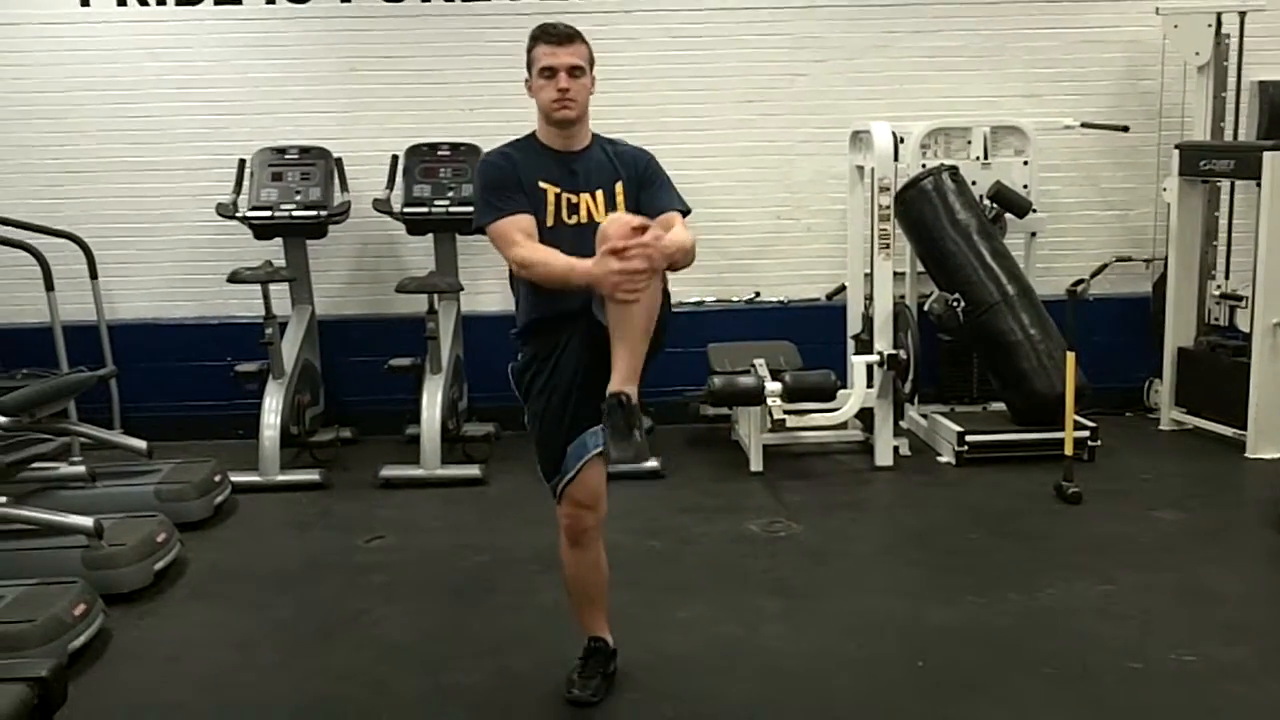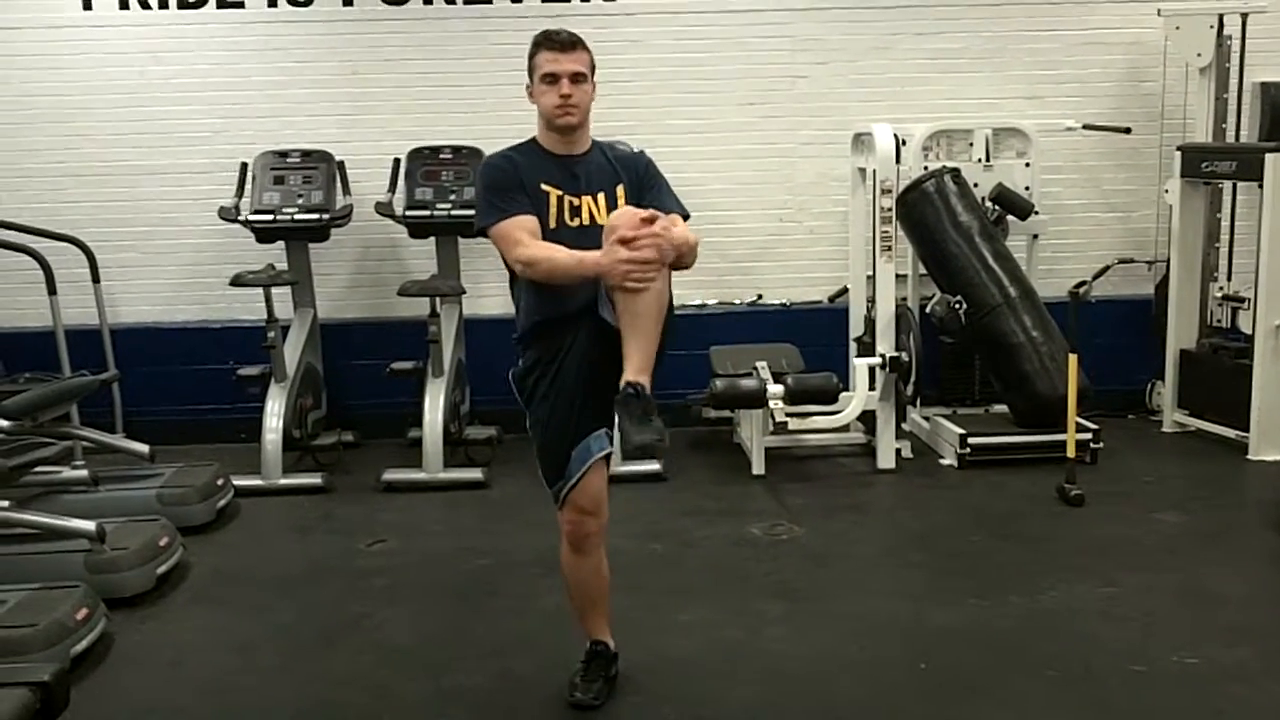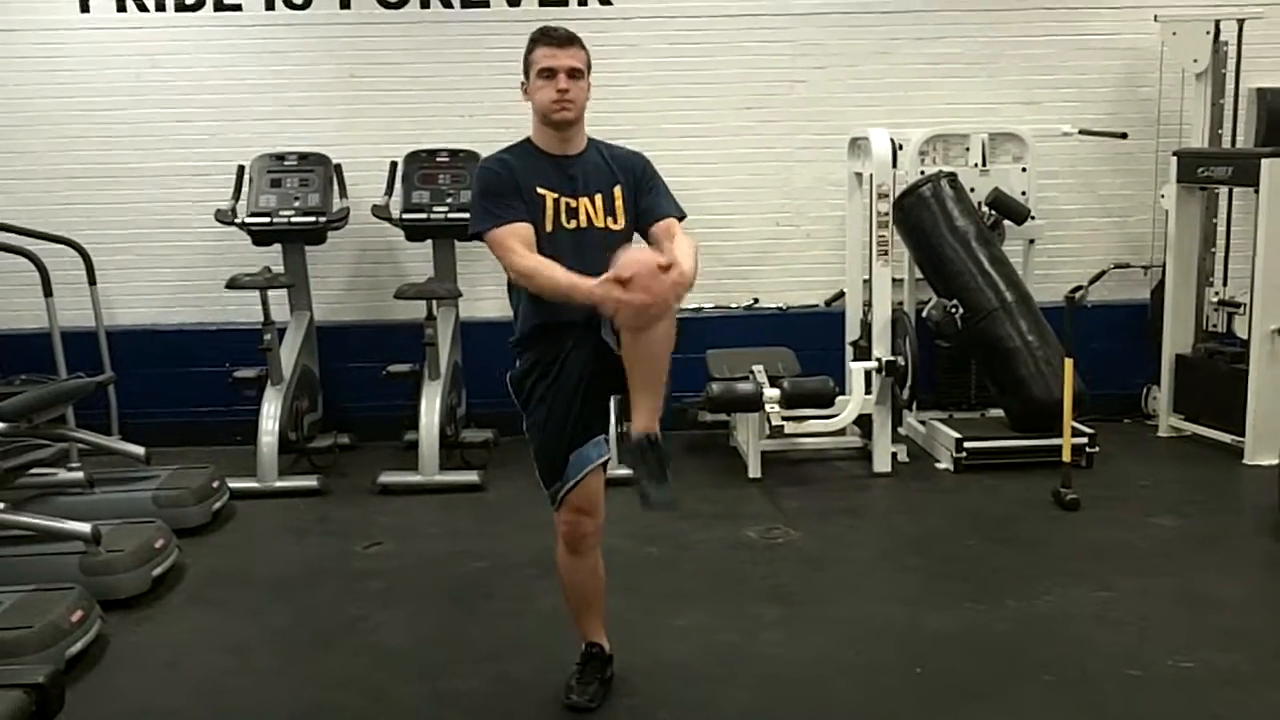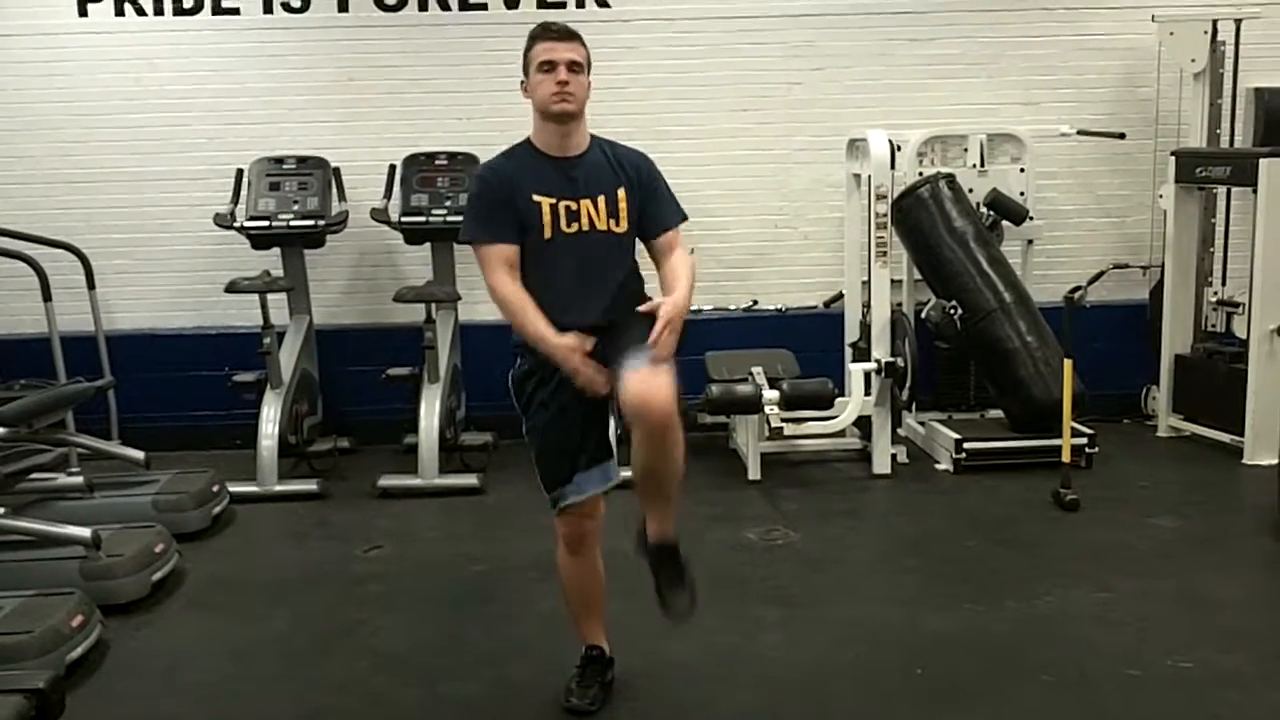
dt=0.2s
person 1, frame 1
left shoulder: (632, 162)
right shoulder: (504, 167)
left elbow: (682, 242)
right elbow: (521, 253)
left wrist: (658, 245)
right wrist: (593, 270)
left hip: (623, 324)
right hip: (552, 344)
left knee: (622, 232)
right knee: (579, 510)
left ankle: (622, 401)
right ankle: (598, 646)
person 1, frame 2
left shoulder: (632, 166)
right shoulder: (505, 170)
left elbow: (686, 244)
right elbow: (526, 254)
left wrist: (665, 240)
right wrist: (602, 262)
left hip: (623, 330)
right hip: (554, 350)
left knee: (634, 225)
right knee: (581, 518)
left ankle: (635, 392)
right ankle: (600, 650)
person 1, frame 3
left shoulder: (628, 166)
right shoulder: (501, 173)
left elbow: (675, 239)
right elbow: (522, 263)
left wrist: (679, 269)
right wrist: (595, 291)
left hip: (622, 339)
right hip: (551, 353)
right knee: (577, 519)
left ankle: (647, 435)
right ankle: (594, 653)
person 1, frame 4
left shoulder: (632, 167)
right shoulder: (501, 179)
left elbow: (672, 250)
right elbow: (501, 279)
left wrist: (676, 300)
right wrist: (553, 345)
left hip: (626, 339)
right hip: (552, 365)
left knee: (655, 403)
right knee: (577, 521)
left ankle: (660, 535)
right ankle: (595, 655)
